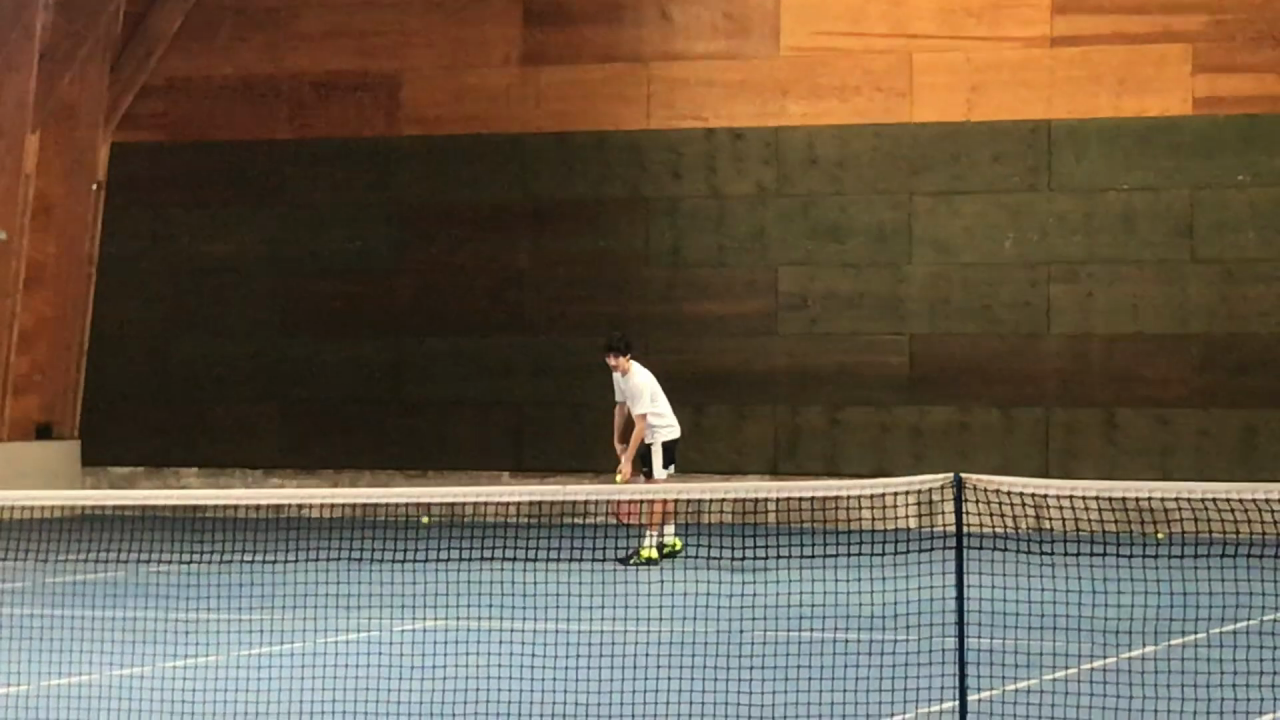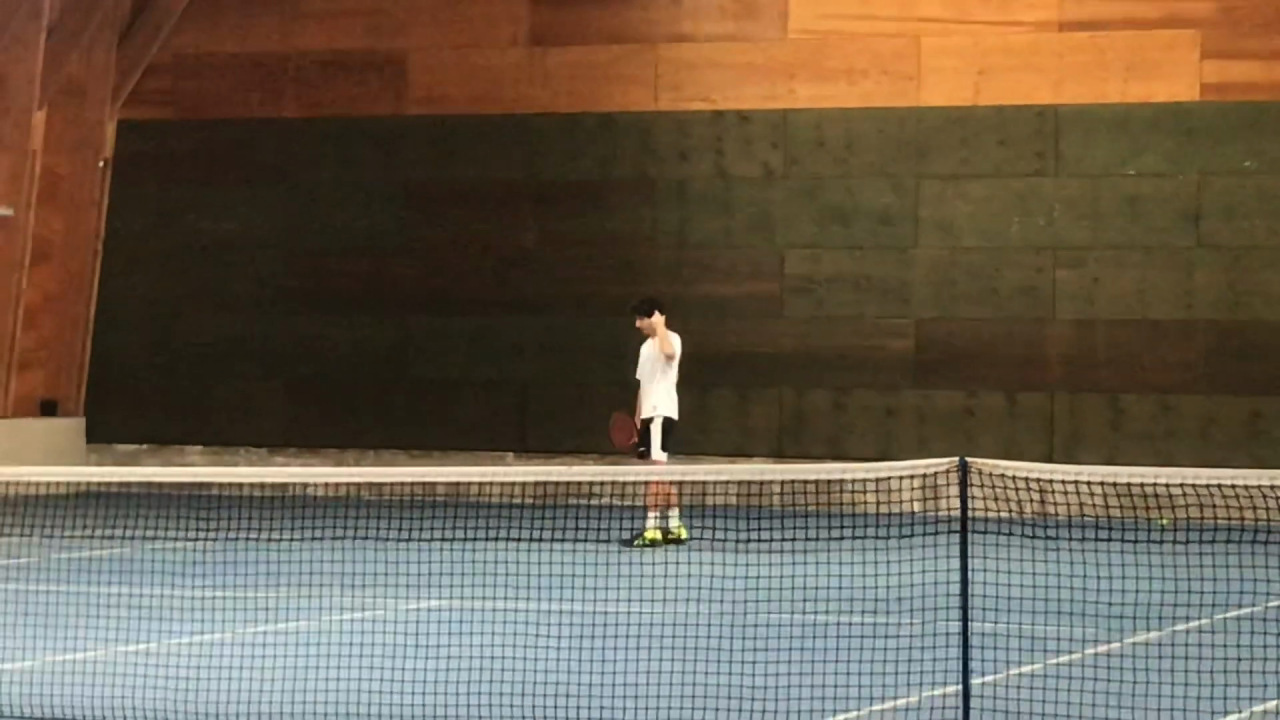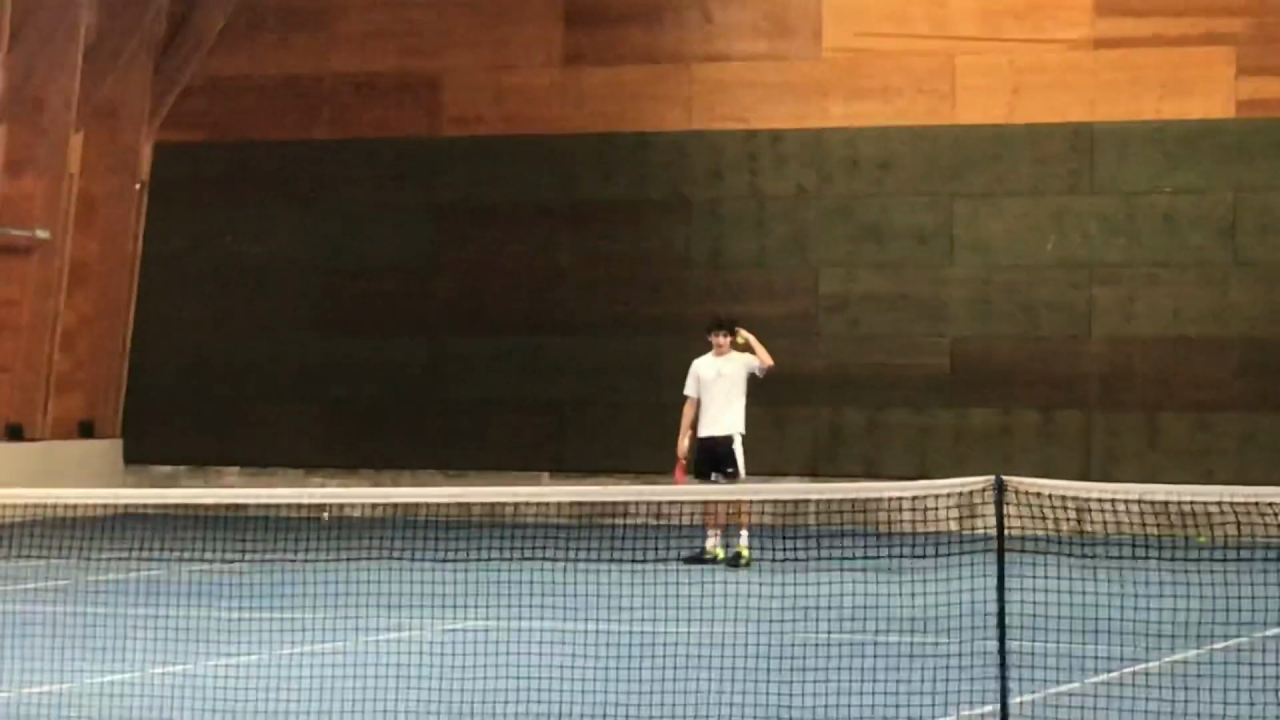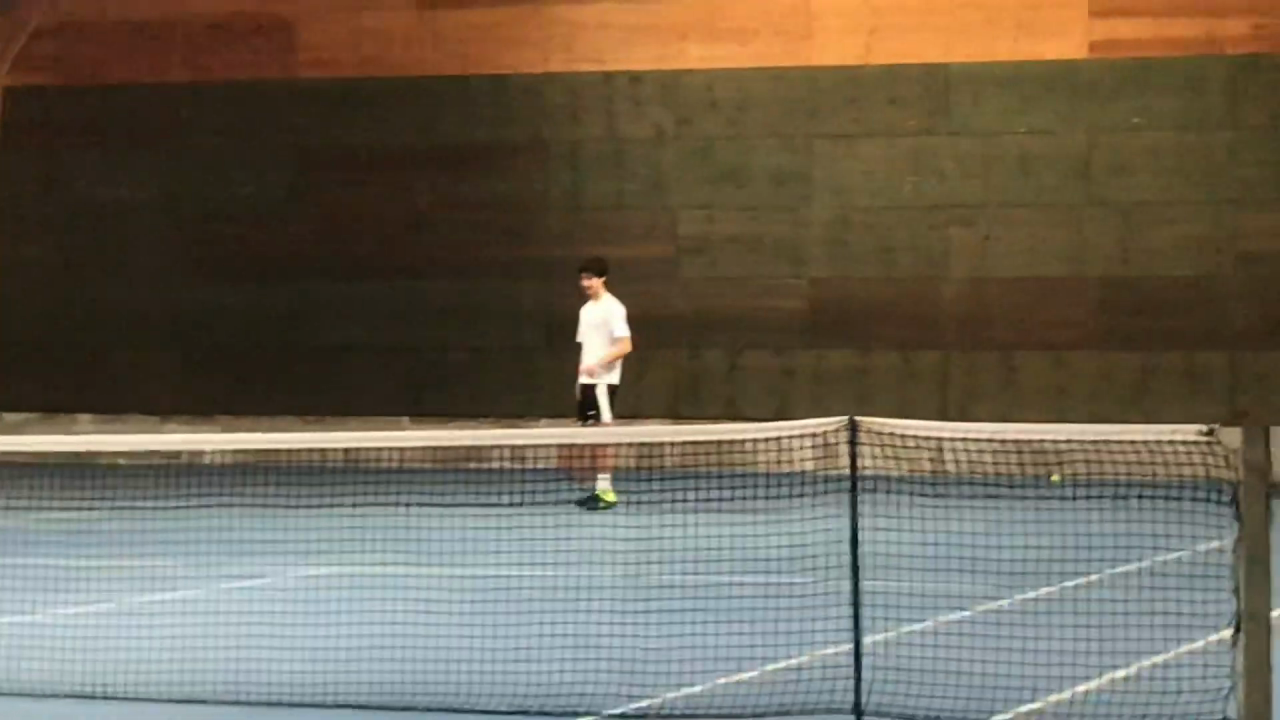
dt=1s
person 1, frame 1
left shoulder: (639, 380)
right shoulder: (618, 375)
left elbow: (640, 424)
right elbow: (620, 406)
left wrist: (628, 460)
right wrist: (617, 440)
left hip: (662, 434)
right hip: (657, 434)
left ankle: (649, 549)
right ankle: (670, 541)
person 1, frame 2
left shoulder: (669, 339)
right shoulder: (646, 346)
left elbow: (669, 353)
left wrist: (659, 326)
right wrist: (637, 417)
left hip: (662, 414)
right hip: (649, 414)
left ankle: (652, 531)
right ankle: (675, 527)
person 1, frame 3
left shoulder: (742, 360)
right shoulder: (699, 364)
left elbow: (767, 363)
right elbow: (691, 403)
left wrist: (749, 337)
right wrist: (682, 438)
left hip: (730, 434)
right hip: (705, 436)
left ankle: (743, 548)
right ankle: (712, 547)
person 1, frame 4
left shoulder: (613, 307)
right shoulder: (585, 309)
left elbow: (625, 346)
left wrist: (599, 365)
right wrist: (579, 380)
left hip: (603, 380)
right hip: (587, 380)
left ankle: (606, 492)
right ankle: (600, 489)
